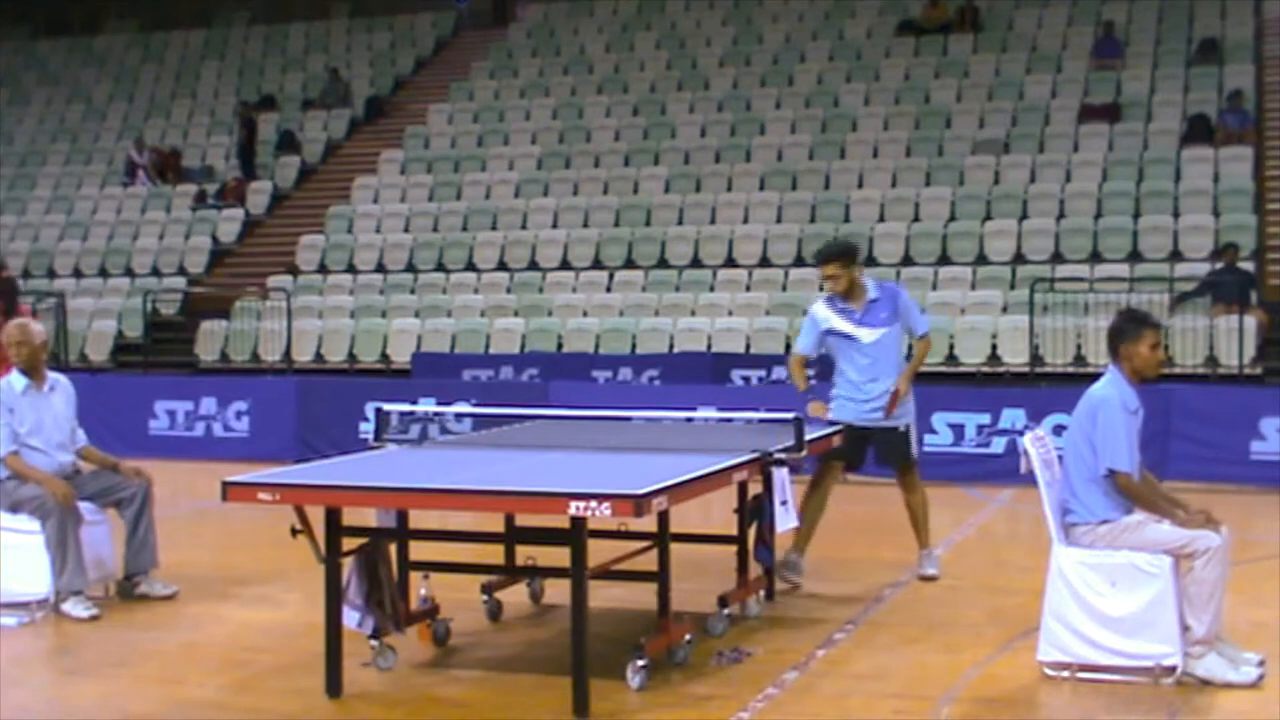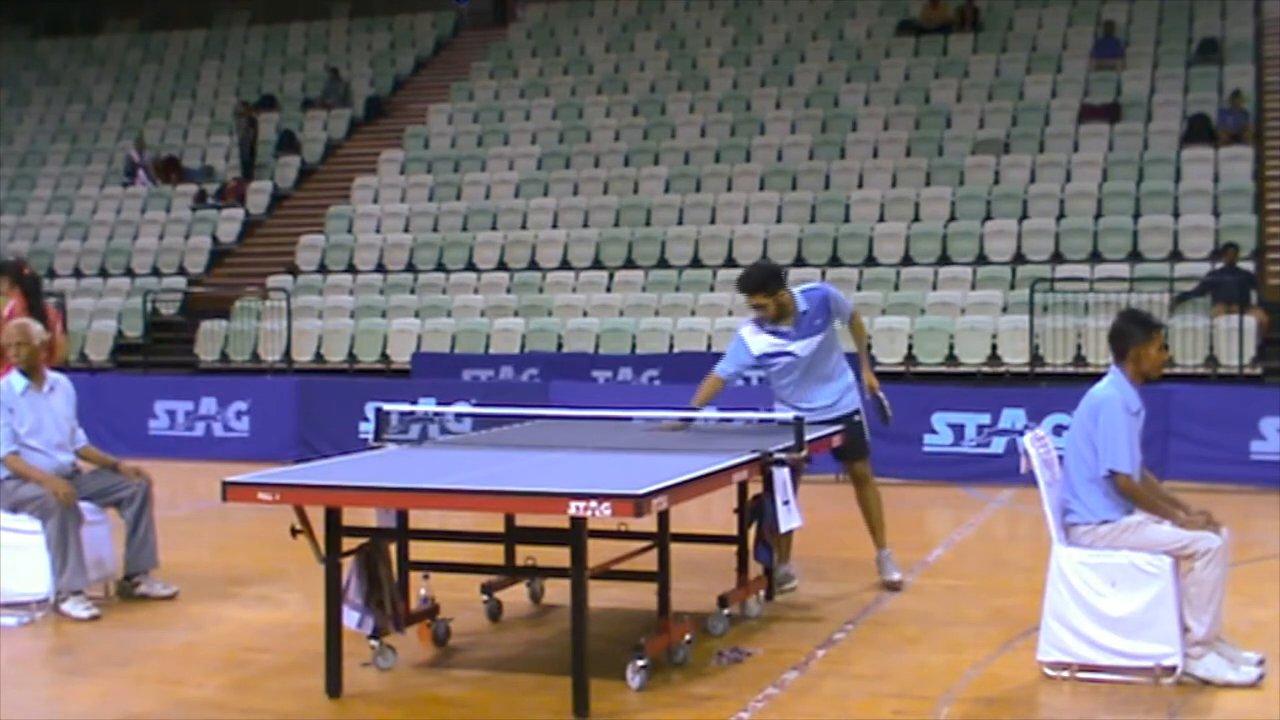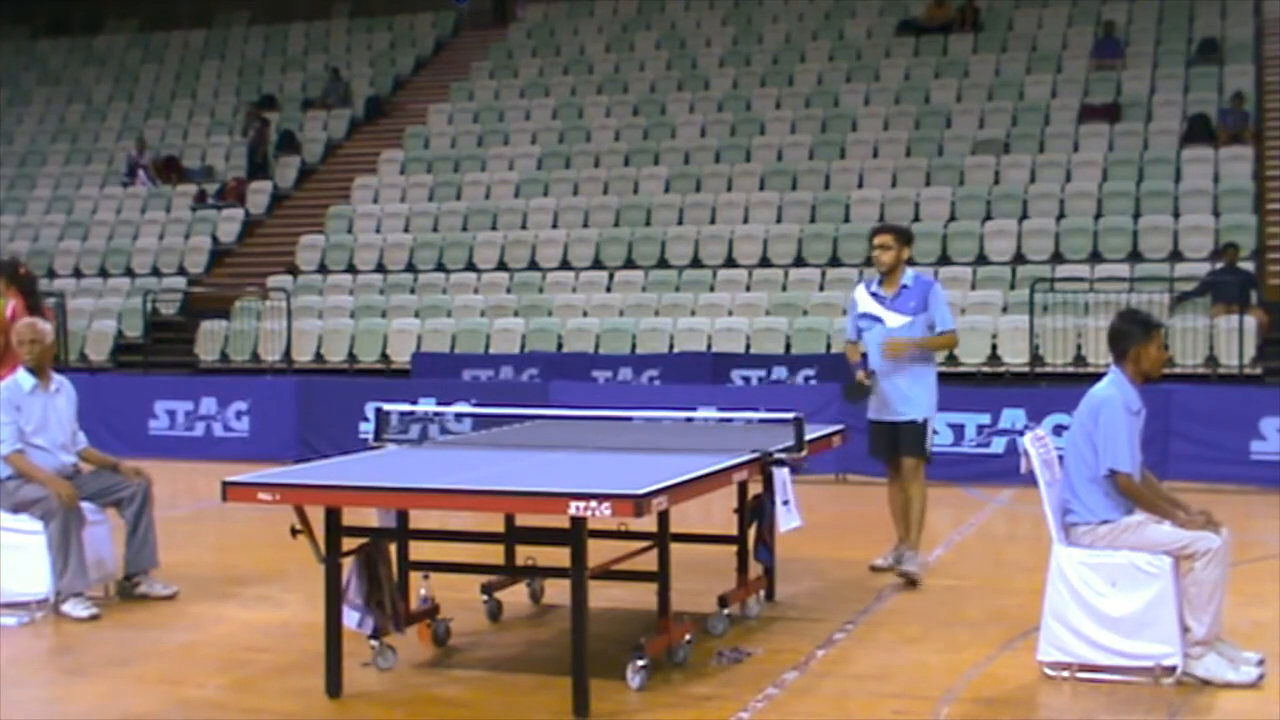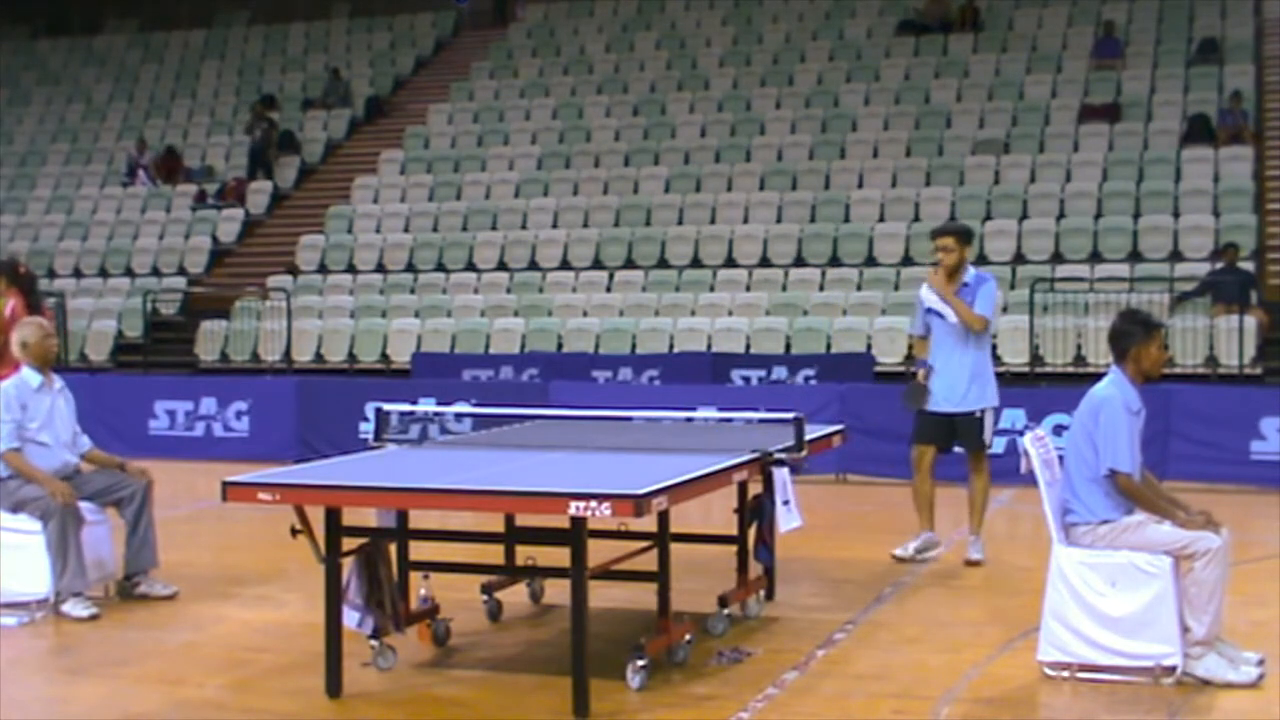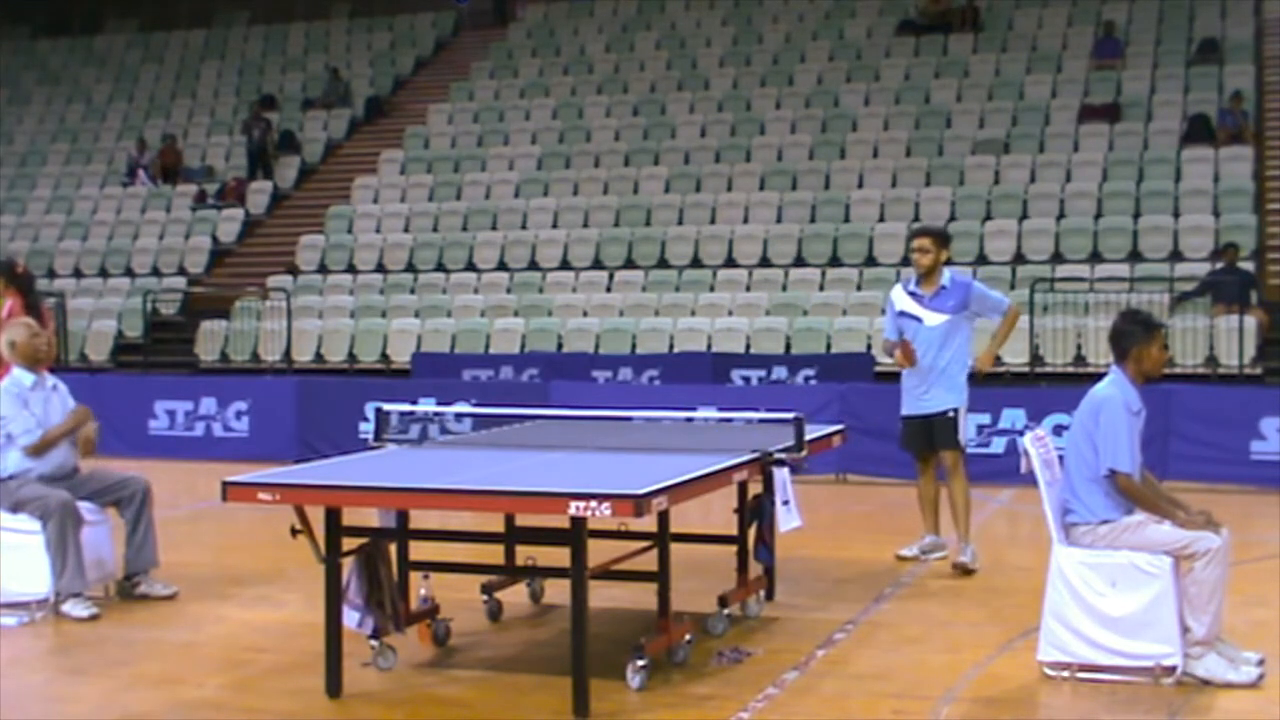
dt=1s
person 1, frame 1
left shoulder: (1123, 396)
right shoulder: (1109, 400)
left elbow: (1137, 472)
right elbow: (1124, 481)
left wrist: (1183, 508)
right wrist: (1179, 518)
left hip: (1117, 513)
right hip: (1098, 523)
left knee: (1215, 532)
right knee: (1206, 542)
left ankle: (1206, 638)
right ankle: (1197, 651)
person 1, frame 2
left shoulder: (1124, 397)
right shoulder: (1111, 400)
left elbow: (1137, 472)
right elbow: (1123, 481)
left wrist: (1185, 509)
right wrist: (1179, 518)
left hip: (1116, 514)
right hip: (1099, 524)
left knee: (1214, 533)
right knee: (1206, 543)
left ankle: (1206, 638)
right ankle: (1196, 651)
person 1, frame 3
left shoulder: (1124, 397)
right shoulder: (1111, 400)
left elbow: (1138, 473)
right elbow: (1124, 482)
left wrist: (1186, 509)
right wrist: (1180, 519)
left hip: (1117, 515)
right hip: (1099, 524)
left knee: (1215, 535)
right knee: (1206, 544)
left ankle: (1206, 638)
right ankle: (1197, 652)
person 1, frame 4
left shoulder: (1124, 397)
right shoulder: (1111, 400)
left elbow: (1137, 473)
right elbow: (1123, 481)
left wrist: (1185, 509)
right wrist: (1179, 518)
left hip: (1116, 515)
right hip: (1098, 524)
left knee: (1214, 534)
right knee: (1206, 544)
left ankle: (1205, 638)
right ankle: (1197, 652)
person 1, frame 5
left shoulder: (1125, 397)
right shoulder: (1112, 400)
left elbow: (1138, 472)
right elbow: (1124, 482)
left wrist: (1185, 509)
right wrist: (1180, 519)
left hip: (1116, 515)
right hip: (1099, 524)
left knee: (1215, 534)
right knee: (1206, 543)
left ankle: (1205, 638)
right ankle: (1197, 652)
person 2, frame 1
left shoulder: (894, 296)
right shoulder: (820, 312)
left elbow: (923, 339)
right elbow: (796, 360)
left wrist: (907, 378)
right wrist: (808, 396)
left hip: (891, 410)
right hip: (843, 412)
left knee: (909, 480)
right knee: (822, 478)
left ankle: (926, 553)
right ankle: (794, 558)
person 2, frame 2
left shoulder: (822, 297)
right shoulder: (749, 335)
left elbow: (853, 318)
right elbow: (718, 377)
left wrist: (866, 367)
left hip: (840, 403)
right hip: (791, 412)
left knee: (862, 475)
left ankle: (884, 556)
right ankle: (784, 567)
person 2, frame 3
left shoulder: (927, 289)
right shoulder: (863, 293)
left elbow: (950, 339)
right elbow: (852, 341)
left wrist: (911, 346)
right wrist: (859, 367)
left hip: (916, 400)
right hip: (882, 401)
left knee: (912, 470)
right knee: (894, 473)
left ankle: (913, 556)
right ankle: (903, 546)
person 2, frame 4
left shoulder: (984, 285)
right shoulder: (927, 290)
left elbow: (979, 325)
left wrist: (948, 290)
right wrist: (922, 364)
left hip: (975, 395)
right hip: (935, 395)
left knee: (977, 463)
right knee: (920, 459)
left ankle: (975, 539)
right ankle: (928, 536)
person 2, frame 5
left shoulder: (966, 290)
right shoulder: (899, 294)
left elbow: (1011, 311)
right elbow: (889, 341)
left wrist: (992, 350)
right wrist: (896, 351)
left hip: (949, 395)
right hip: (914, 396)
left knee: (951, 464)
right knee: (924, 466)
left ankle: (965, 547)
right ankle: (932, 539)
person 3, frame 1
left shoulder: (63, 386)
left wrist: (118, 465)
right wrist: (47, 480)
left hip: (69, 476)
left knee: (136, 485)
right knee: (59, 504)
left ankle: (135, 577)
right ankle: (69, 594)
person 3, frame 2
left shoulder: (63, 385)
left wrist: (117, 464)
right wrist: (47, 479)
left hip: (69, 476)
left knee: (136, 485)
right knee: (60, 502)
left ankle: (136, 577)
right ankle: (68, 594)
person 3, frame 3
left shoulder: (65, 388)
left wrist: (118, 465)
right wrist: (49, 480)
left hip: (69, 476)
left knee: (136, 486)
right knee: (61, 504)
left ankle: (136, 576)
right ankle: (69, 595)
person 3, frame 4
left shoulder: (61, 390)
left elbow: (79, 445)
left wrist: (123, 465)
right wrist: (45, 480)
left hip: (69, 477)
left knee: (136, 486)
right knee: (61, 504)
left ankle: (136, 576)
right ankle: (69, 594)
person 3, frame 5
left shoulder: (57, 387)
left elbow: (84, 419)
right elbow: (33, 445)
left wrist: (88, 430)
right wrist: (71, 423)
left hip: (67, 476)
left knee: (136, 486)
right knee: (60, 504)
left ankle: (136, 576)
right ankle: (68, 594)
